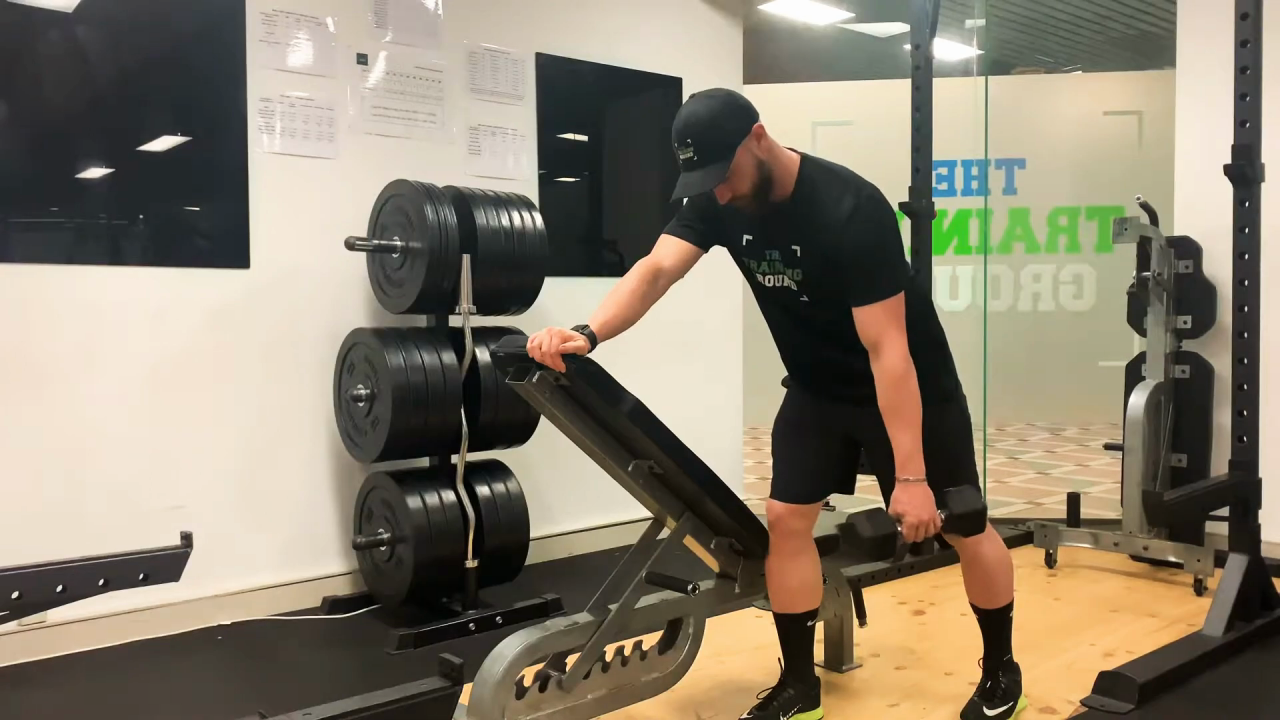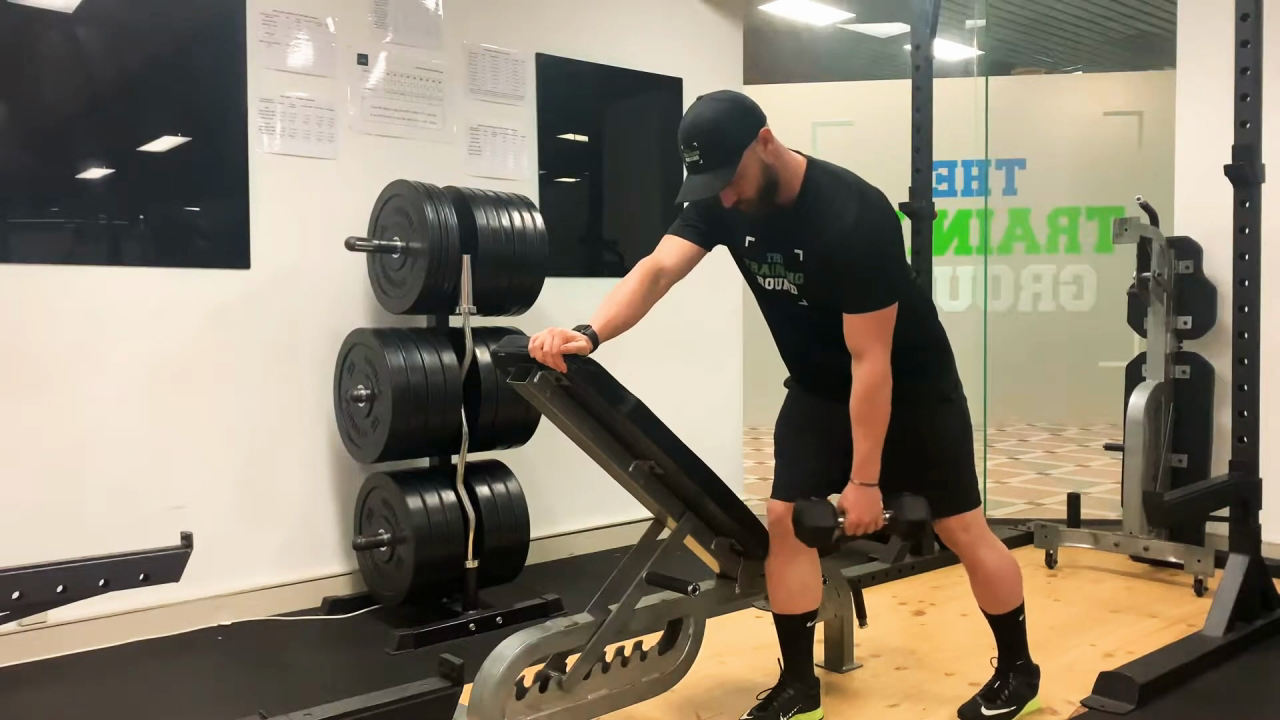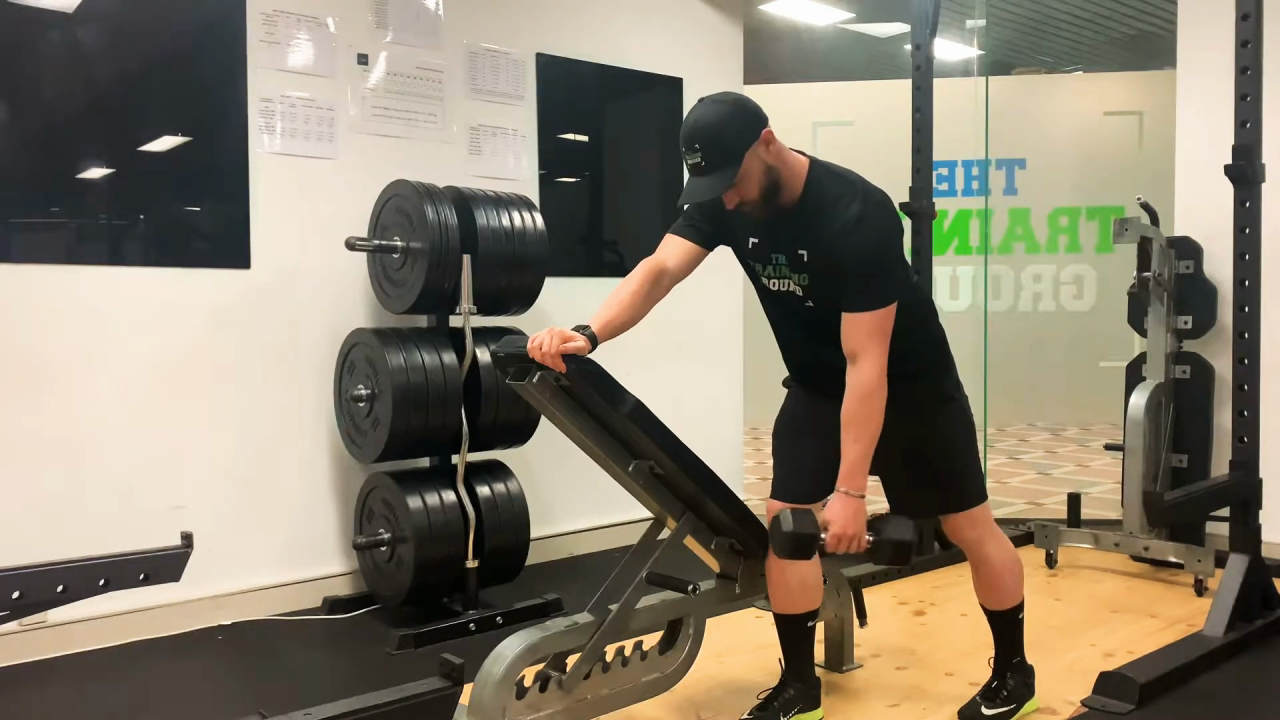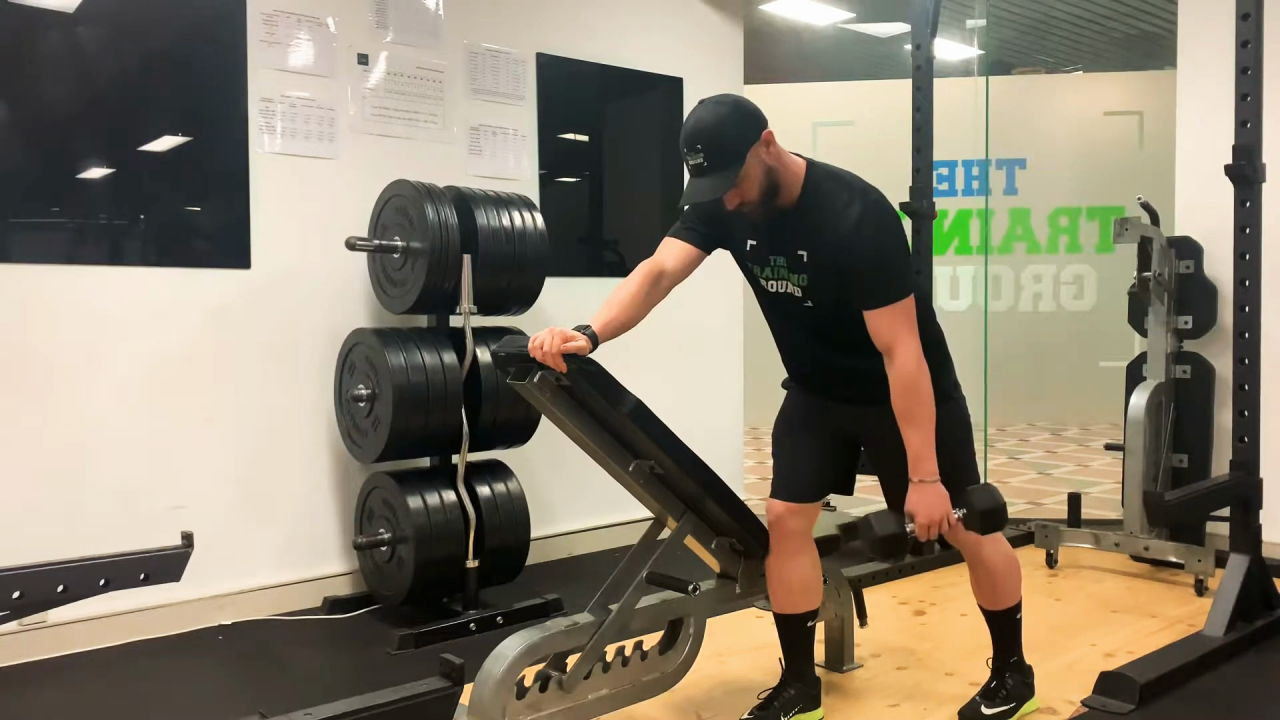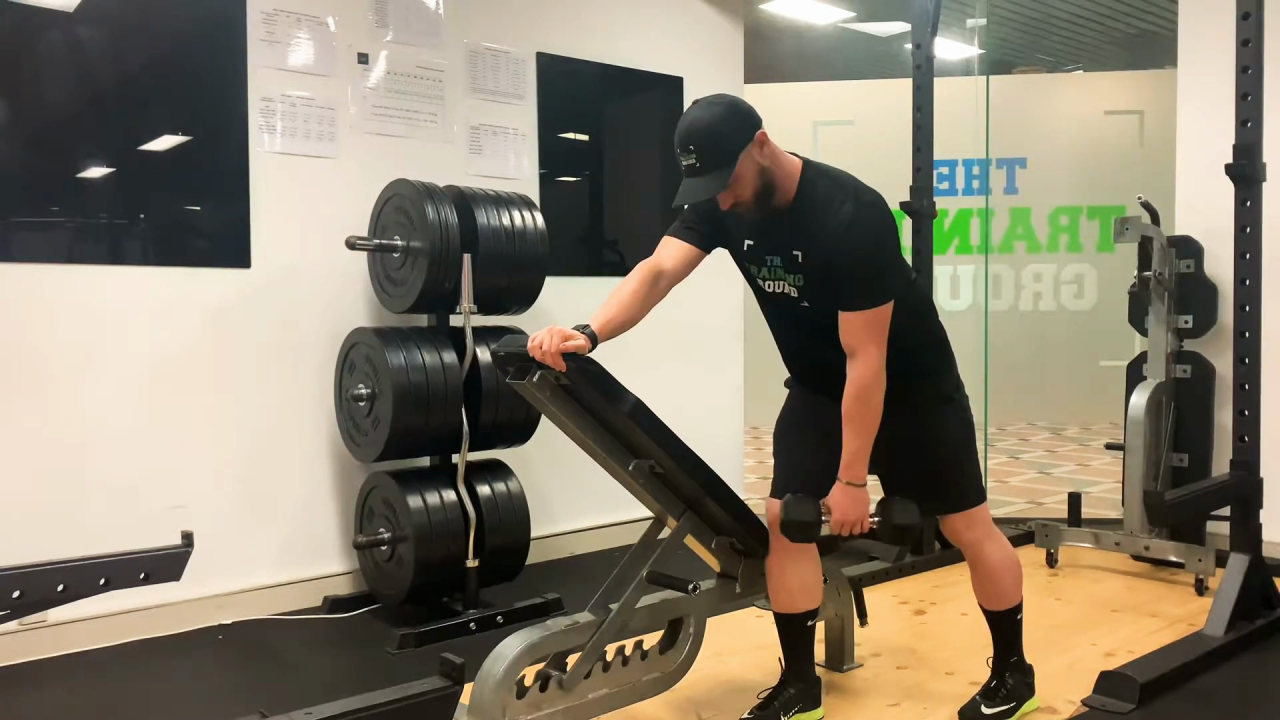
dt=1s
person 1, frame 1
left shoulder: (850, 210)
right shoulder: (716, 202)
left elbow: (887, 350)
right elbow: (657, 269)
left wrist: (911, 476)
right wrist: (587, 332)
left hip: (908, 382)
right hip: (816, 385)
left knee: (960, 524)
right knee: (785, 519)
left ankle: (1000, 669)
person 1, frame 2
left shoulder: (855, 216)
right shoulder: (718, 202)
left elbow: (871, 362)
right elbow: (658, 269)
left wrist: (864, 481)
right wrist: (588, 332)
left hip: (910, 384)
right hip: (816, 386)
left knee: (962, 529)
right knee: (785, 521)
person 1, frame 3
left shoulder: (857, 215)
right shoulder: (722, 202)
left elbow: (867, 364)
right elbow: (661, 268)
left wrist: (850, 492)
right wrist: (588, 332)
left hip: (907, 385)
right hip: (816, 386)
left knee: (968, 526)
right knee: (784, 519)
person 1, frame 4
left shoulder: (856, 215)
right shoulder: (721, 205)
left elbow: (900, 353)
right elbow: (659, 271)
left wrist: (924, 476)
right wrist: (589, 333)
left hip: (906, 386)
right hip: (816, 387)
left knee: (962, 525)
right knee: (785, 518)
person 1, frame 5
left shoulder: (851, 216)
right shoulder: (718, 205)
left elbow: (867, 361)
right elbow: (658, 270)
left wrist: (851, 481)
right wrist: (588, 332)
left hip: (909, 383)
right hip: (817, 385)
left knee: (967, 526)
right knee: (783, 519)
